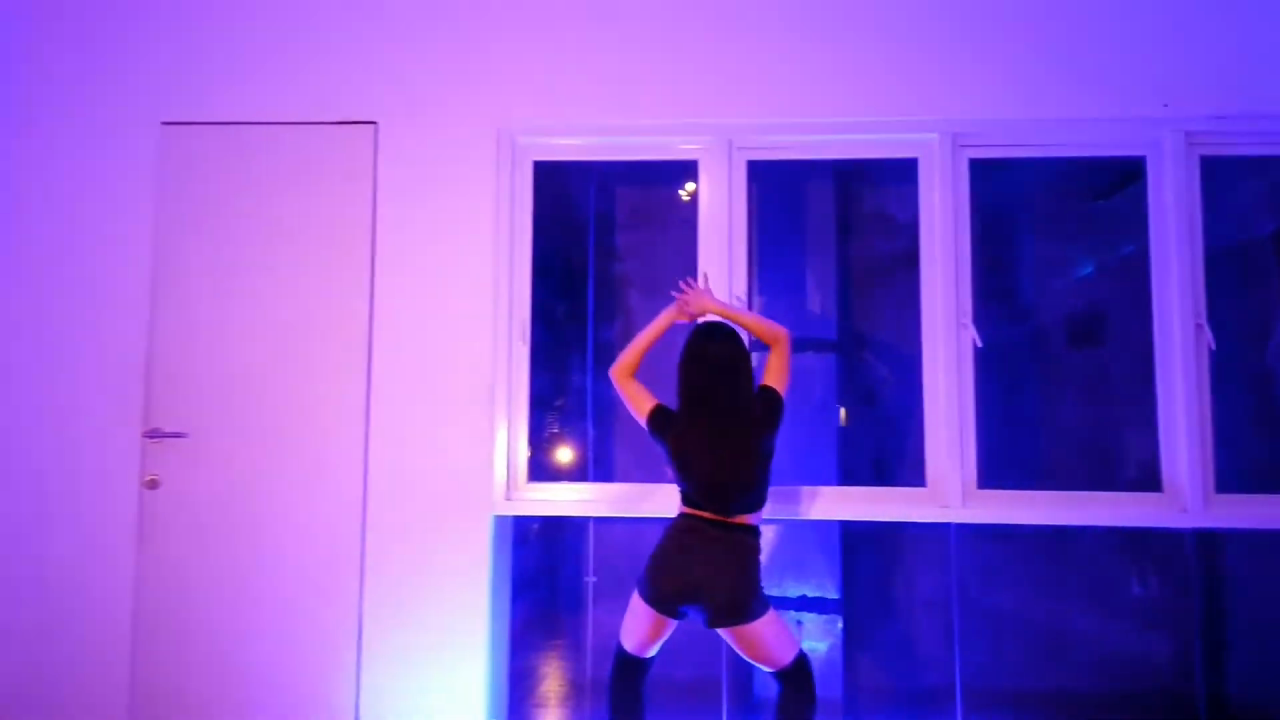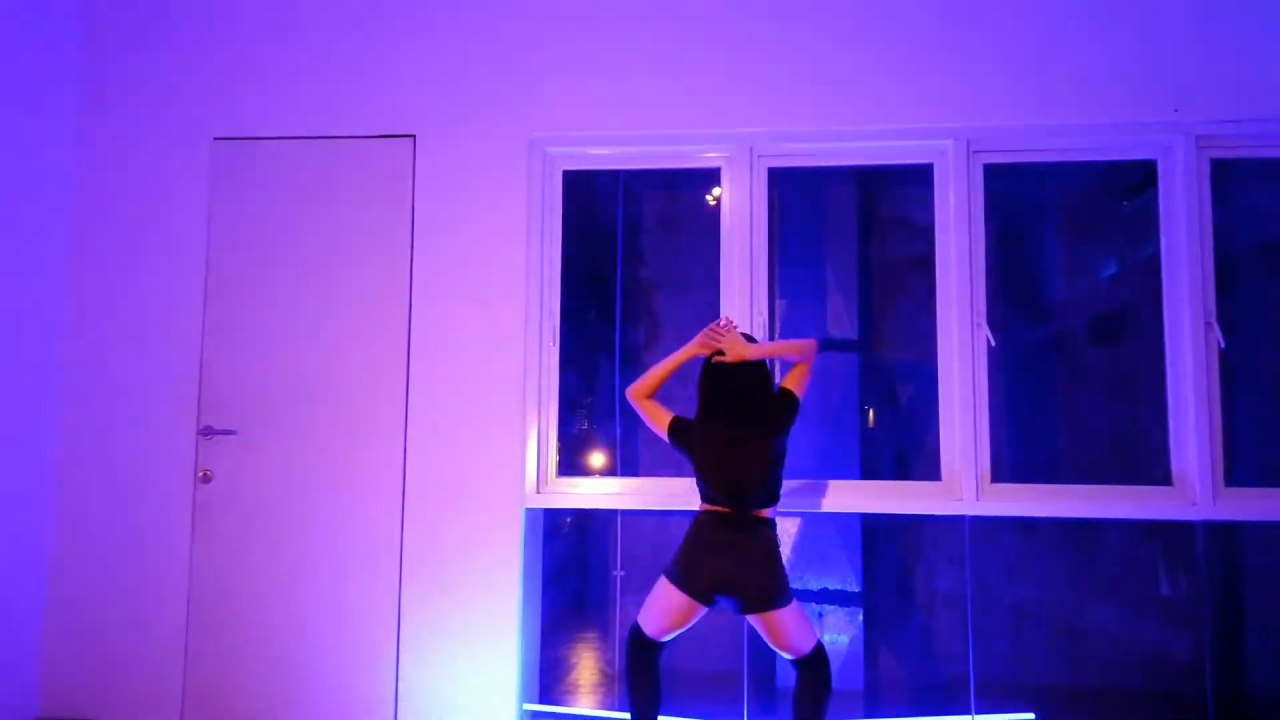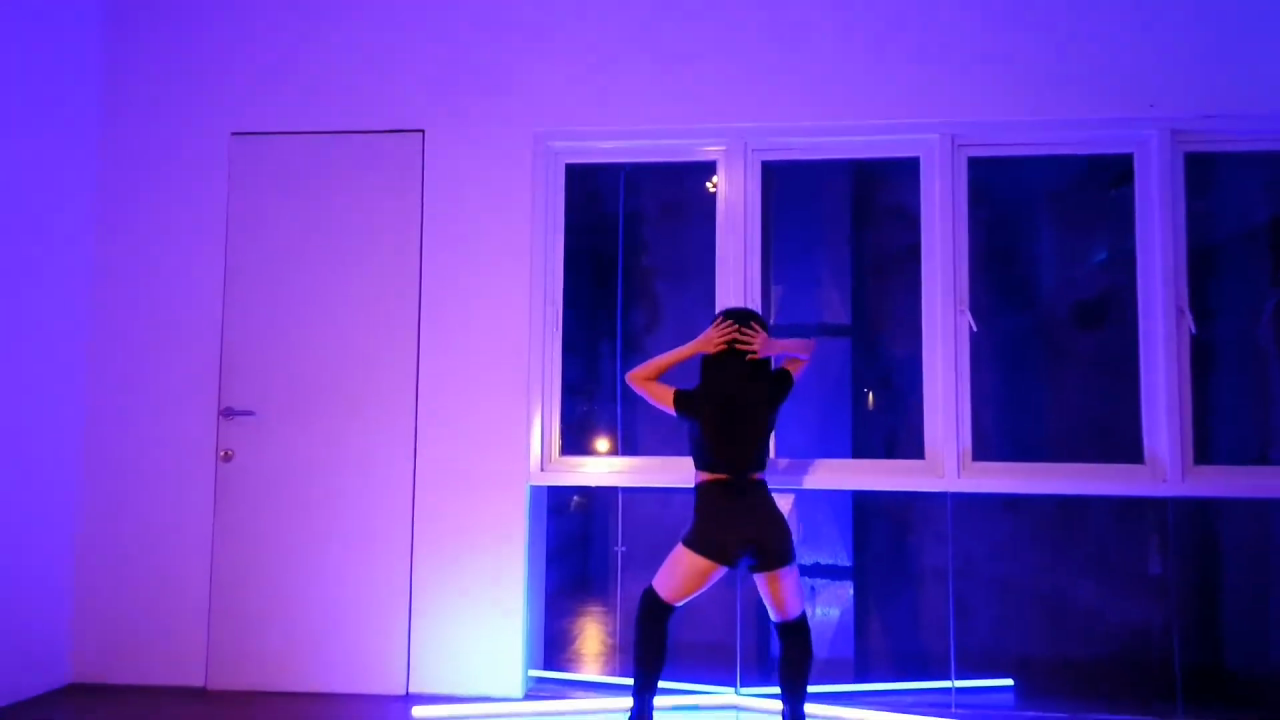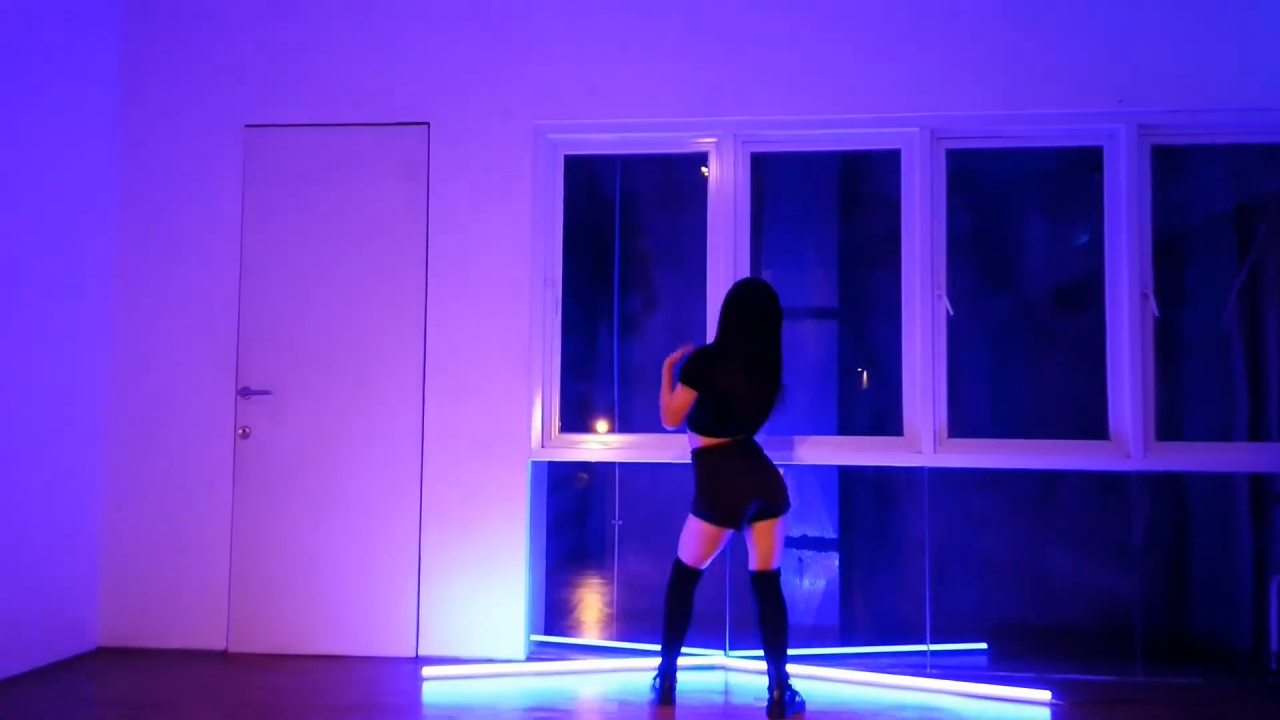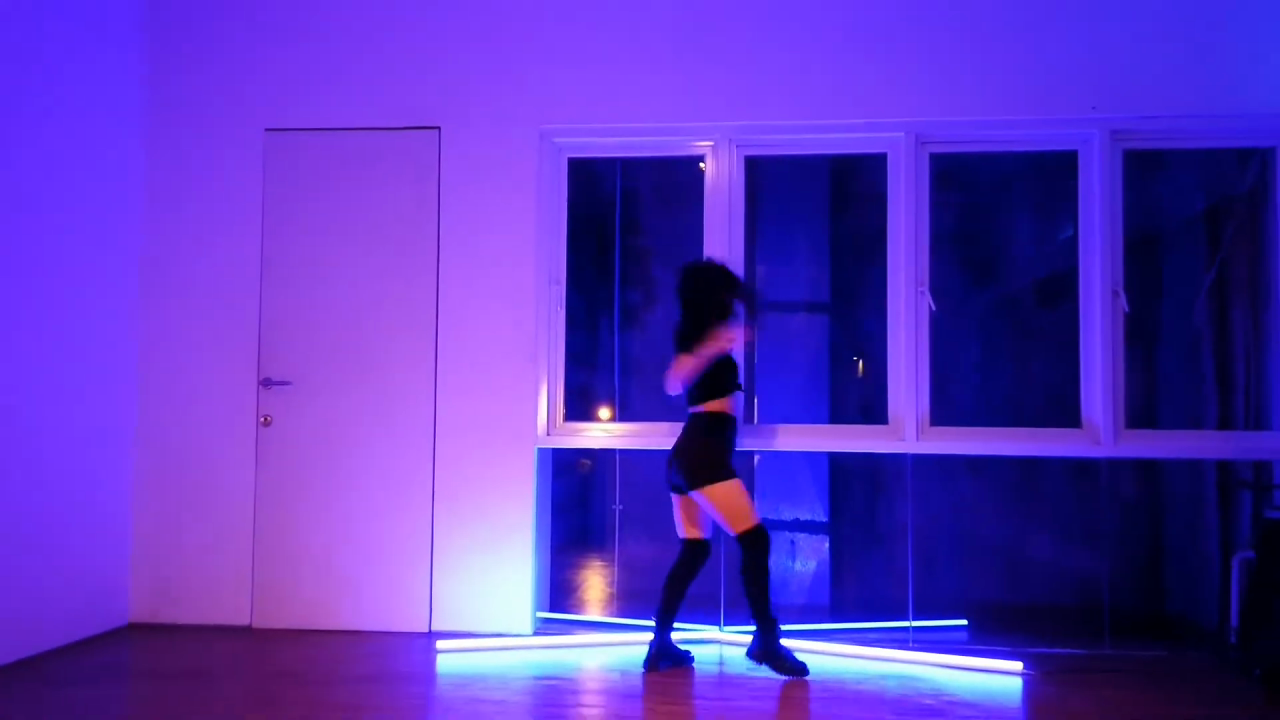
dt=0.3s
person 1, frame 1
left shoulder: (674, 429)
right shoulder: (762, 420)
left elbow: (620, 373)
right elbow: (781, 340)
left wrist: (669, 316)
right wrist: (718, 309)
left hip: (673, 561)
right hip: (734, 571)
left knee: (629, 666)
right knee: (797, 677)
person 1, frame 2
left shoulder: (694, 435)
right shoulder: (775, 422)
left elbow: (636, 394)
right elbow: (809, 350)
left wrist: (691, 350)
right wrist: (759, 352)
left hip: (701, 553)
right hip: (760, 558)
left knee: (641, 644)
right knee: (812, 662)
person 1, frame 3
left shoulder: (699, 403)
right shoulder: (770, 393)
left elbow: (635, 378)
right elbow: (807, 350)
left wrist: (694, 346)
right wrist: (775, 349)
left hip: (717, 520)
right hip: (766, 520)
left knee: (653, 610)
right knee: (793, 626)
person 1, frame 4
left shoulder: (703, 360)
right shoulder: (763, 368)
left elbow: (671, 420)
left wrist: (669, 371)
left hip: (717, 482)
right hip: (762, 477)
left knee: (684, 576)
right knee: (767, 582)
left ankle: (667, 676)
person 1, frame 5
left shoulder: (697, 333)
right shoulder: (701, 336)
left elbow: (675, 385)
right elbow: (674, 381)
right wrist: (711, 348)
left hip: (688, 455)
right hip: (707, 453)
left knee: (693, 551)
right knee: (753, 540)
left ankle: (661, 645)
right ankle: (766, 640)
